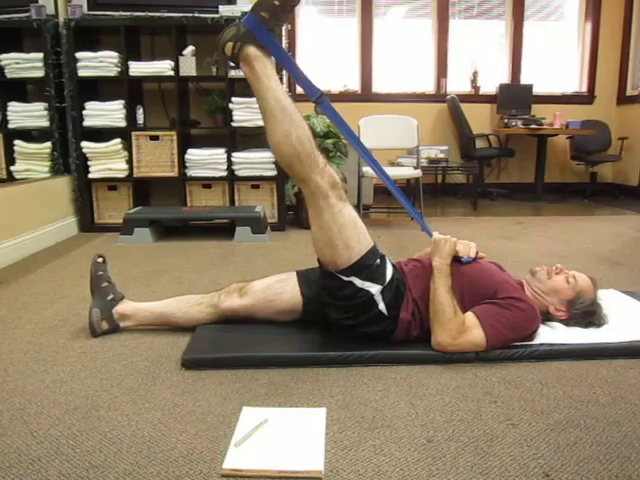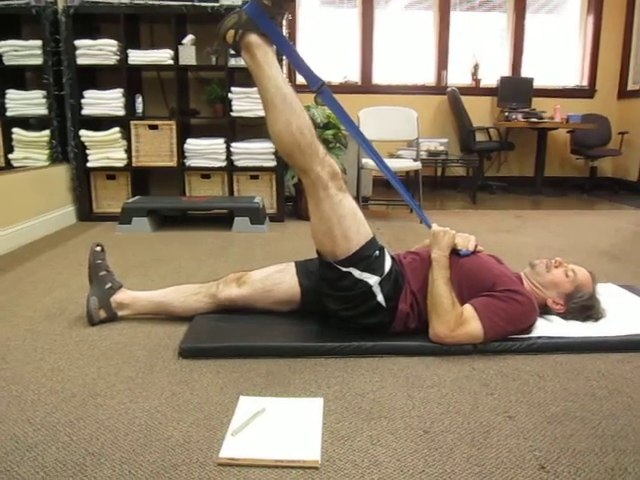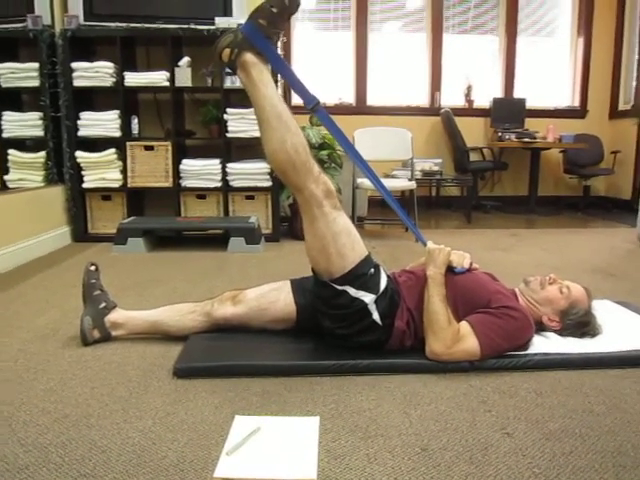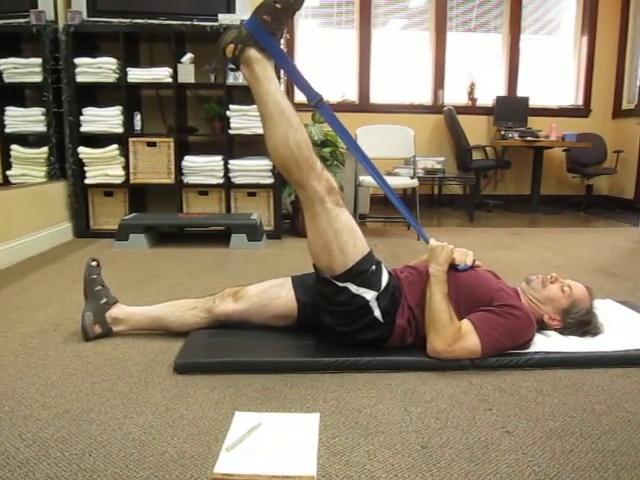
dt=1s
person 1, frame 1
left shoulder: (522, 312)
right shoulder: (502, 282)
left elbow: (447, 338)
left wrist: (443, 263)
right wrist: (449, 250)
left hip: (378, 305)
right hip: (374, 288)
left knee: (323, 183)
right ankle: (119, 313)
person 1, frame 2
left shoulder: (520, 305)
right shoulder: (501, 275)
left elbow: (444, 329)
left wrist: (440, 256)
right wrist: (449, 244)
left hip: (376, 297)
right hip: (374, 278)
left knee: (324, 172)
right ankle: (117, 301)
person 1, frame 3
left shoulder: (516, 321)
right shoulder: (496, 291)
left elbow: (441, 347)
left wrist: (435, 273)
right wrist: (442, 261)
left hip: (371, 315)
right hip: (364, 300)
left knee: (319, 191)
right ankle: (110, 321)
person 1, frame 4
left shoulder: (517, 319)
right shoulder: (498, 289)
left elbow: (441, 344)
left wrist: (437, 270)
right wrist: (439, 256)
left hip: (372, 312)
right hip: (361, 296)
left knee: (321, 187)
left ankle: (254, 55)
right ankle: (112, 317)
